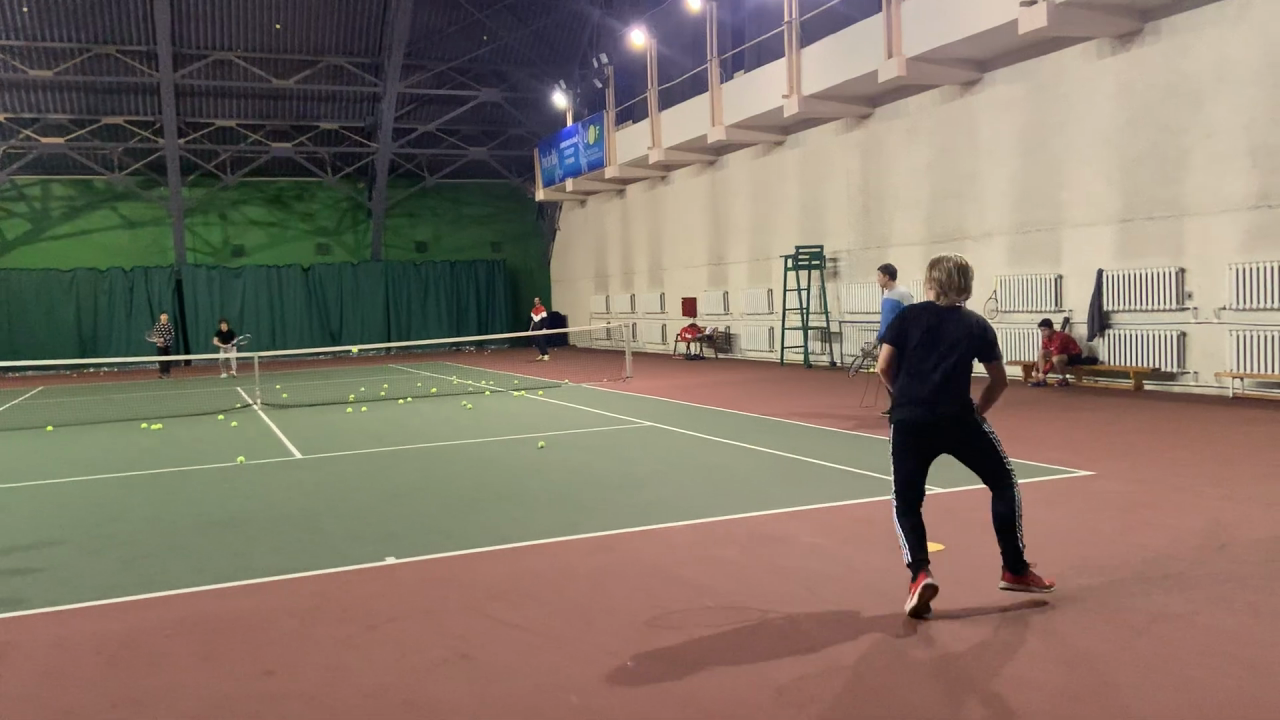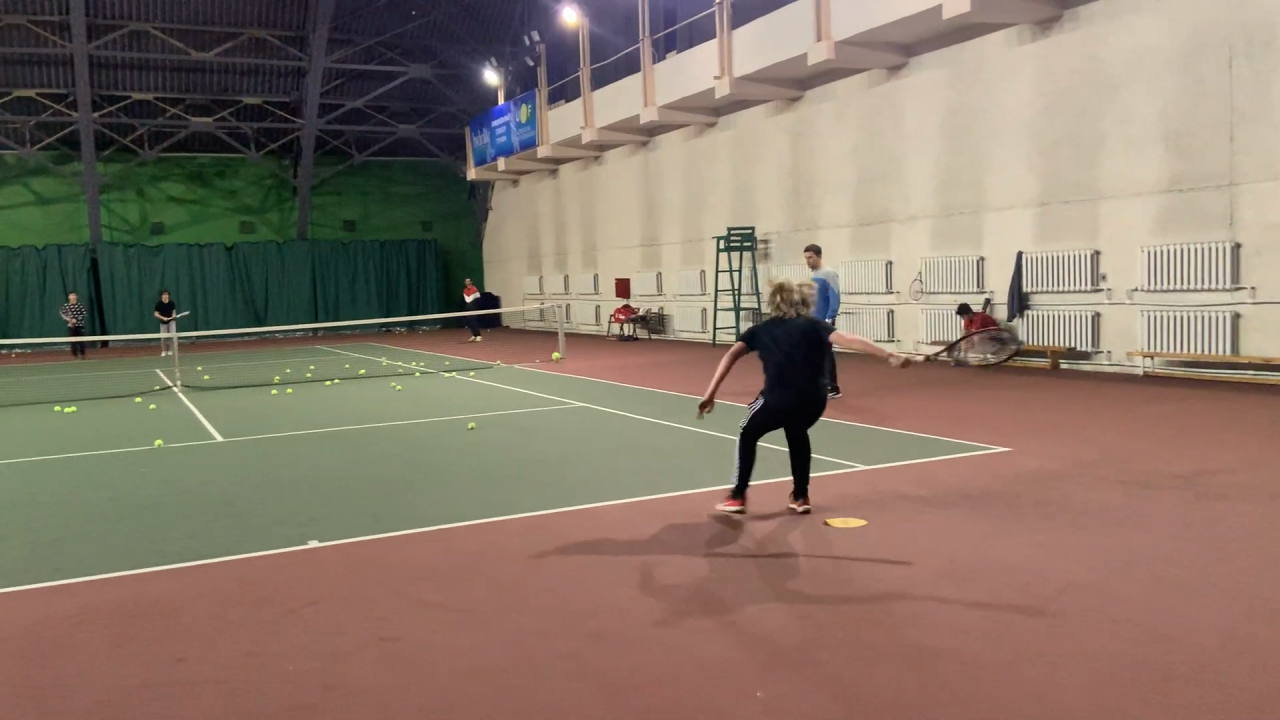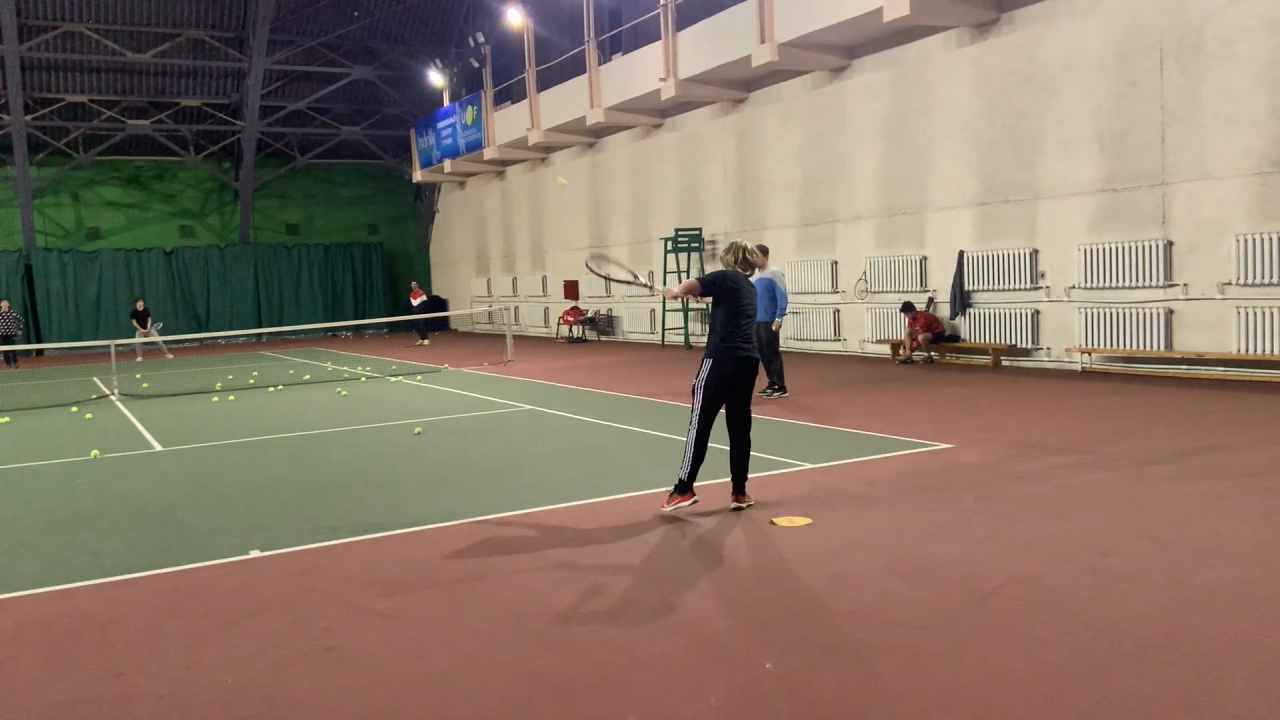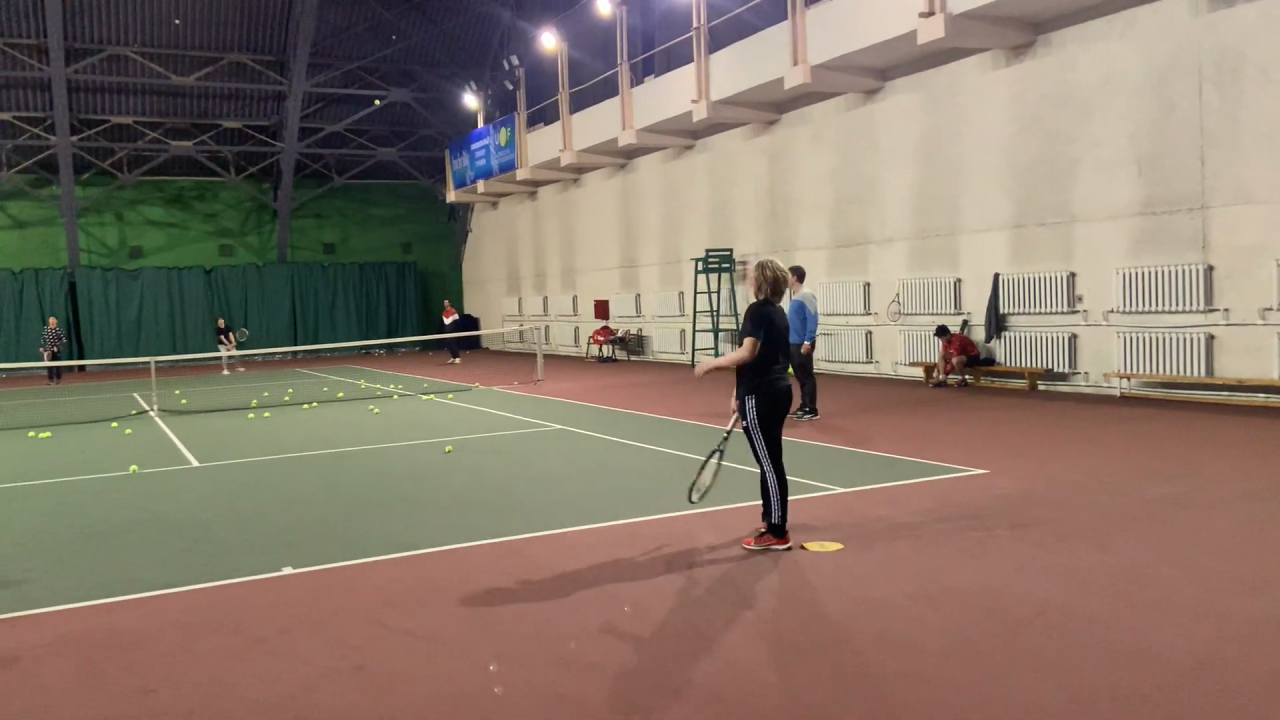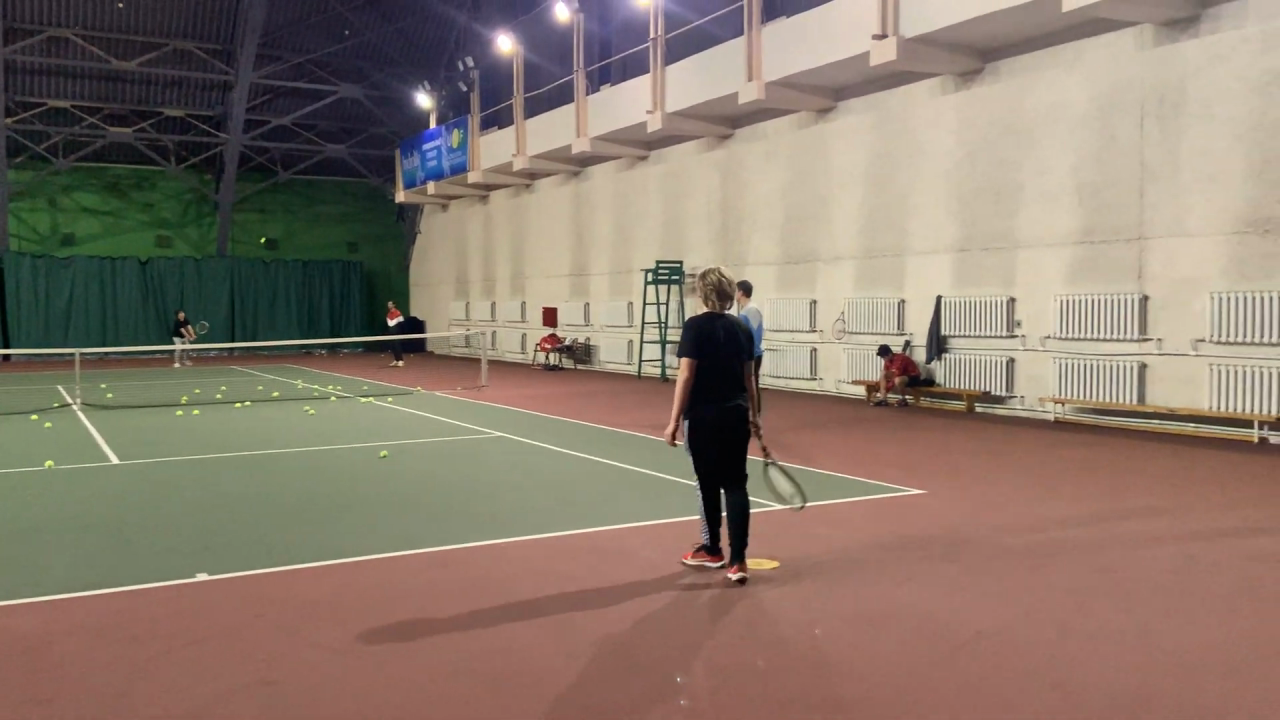
dt=0.7s
person 1, frame 1
left shoulder: (906, 316)
right shoulder: (977, 324)
left elbow: (884, 368)
right elbow: (999, 380)
right wrist: (977, 410)
left hip: (910, 421)
right hip: (959, 419)
left knee: (907, 503)
right knee: (1003, 484)
left ankle: (921, 574)
right ankle: (1015, 570)
person 1, frame 2
left shoulder: (761, 329)
right shoulder: (813, 324)
left elbow: (731, 356)
right elbow: (846, 339)
left wrist: (710, 394)
right wrist: (891, 356)
left hip: (777, 402)
right hip: (813, 402)
left knee: (748, 436)
right knee: (796, 434)
left ankle: (738, 496)
right ankle: (800, 496)
person 1, frame 3
left shoulder: (724, 277)
right shoulder: (749, 287)
left elbow: (684, 289)
left wrist: (675, 291)
left hip: (720, 360)
right hip: (748, 361)
left knee: (700, 424)
right knee: (740, 427)
left ankle: (684, 489)
right ankle: (739, 493)
person 1, frame 4
left shoulder: (757, 310)
right shoulder: (778, 312)
left elbow: (748, 353)
left wrist: (711, 364)
right wrist: (739, 394)
left hip: (760, 395)
right hip: (779, 391)
left knee: (768, 461)
right knee: (771, 458)
left ankle: (777, 533)
right ankle: (770, 518)
person 1, frame 5
left shoulder: (696, 326)
right shoulder: (742, 328)
left elbow: (686, 376)
left wrist: (674, 420)
right wrist: (753, 414)
left hip: (702, 416)
right hip: (736, 415)
left knee: (708, 483)
right knee: (736, 484)
left ankle: (711, 549)
right ankle: (738, 560)
